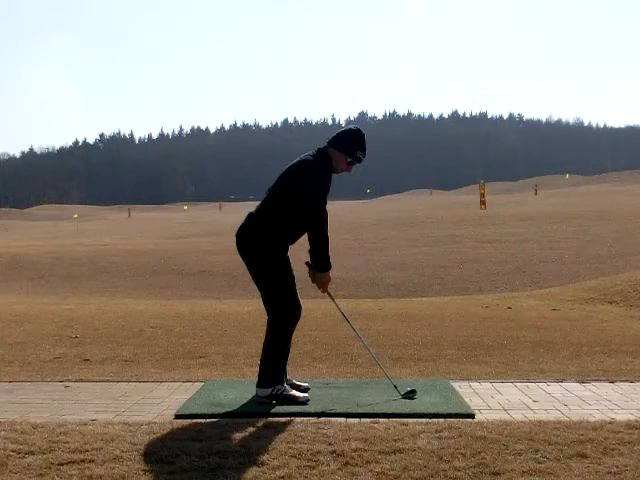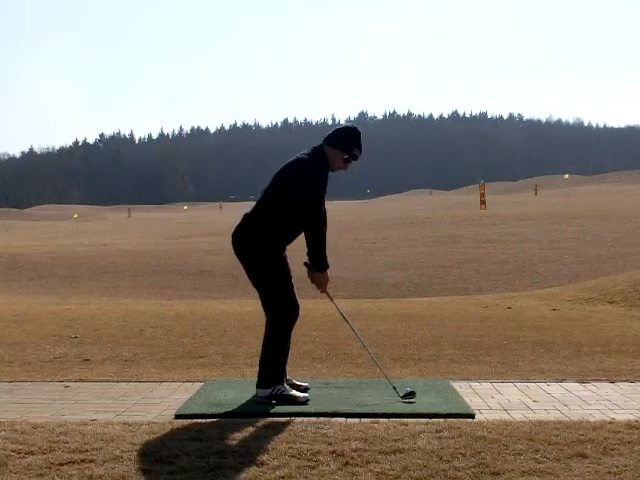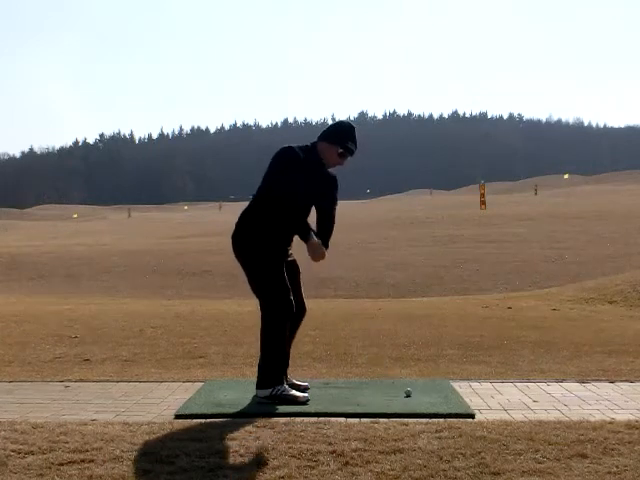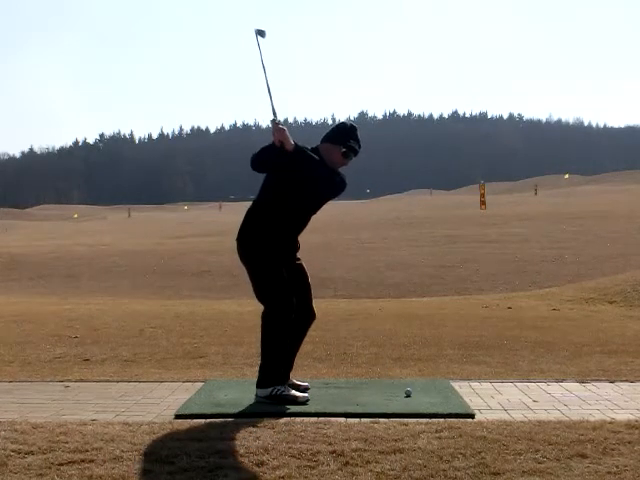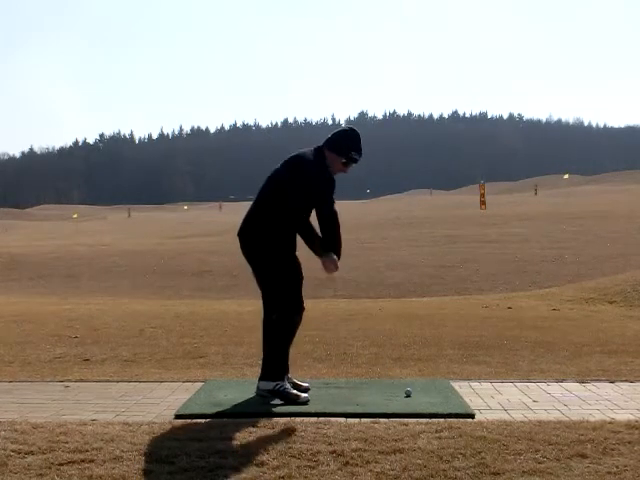
dt=1s
person 1, frame 1
left shoulder: (314, 168)
right shoulder: (315, 170)
left elbow: (315, 220)
right elbow: (316, 222)
left wrist: (317, 263)
right wrist: (322, 267)
left hip: (266, 242)
right hip: (260, 243)
left knee: (285, 310)
right knee: (286, 310)
left ankle: (276, 377)
right ankle: (269, 384)
person 1, frame 2
left shoulder: (313, 168)
right shoulder: (309, 169)
left elbow: (315, 220)
right elbow: (312, 222)
left wrist: (315, 263)
right wrist: (320, 267)
left hip: (264, 242)
right hip: (256, 242)
left knee: (284, 309)
right knee: (284, 310)
left ankle: (277, 376)
right ankle: (268, 384)
person 1, frame 3
left shoulder: (328, 180)
right shoulder: (290, 157)
left elbow: (327, 214)
right elbow: (282, 202)
left wrist: (321, 242)
right wrist: (309, 238)
left hip: (278, 244)
right hip: (253, 240)
left knee: (295, 309)
right knee: (278, 307)
left ankle: (279, 374)
right ankle: (268, 384)
person 1, frame 4
left shoulder: (336, 181)
right shoulder: (286, 155)
left elbow: (316, 173)
right elbow: (257, 163)
left wrist: (291, 147)
right wrist: (278, 145)
left hip: (286, 246)
right hip: (257, 241)
left knee: (304, 312)
right knee: (280, 307)
left ankle: (281, 375)
right ankle: (268, 384)
person 1, frame 5
left shoulder: (323, 177)
right shoulder: (305, 165)
left elbow: (328, 217)
right elbow: (298, 215)
left wrist: (332, 253)
right wrist: (324, 253)
left hip: (259, 238)
right hip: (267, 239)
left knee: (277, 306)
right knee: (290, 306)
left ankle: (276, 374)
right ankle: (271, 379)
